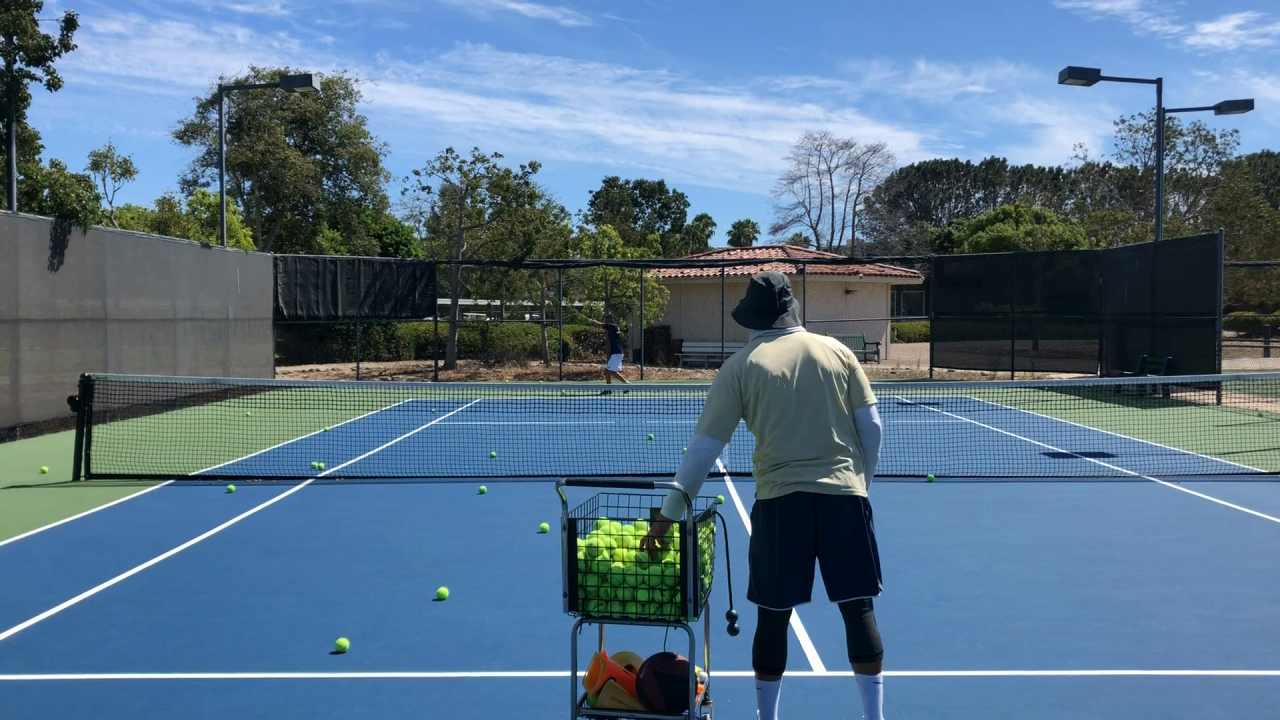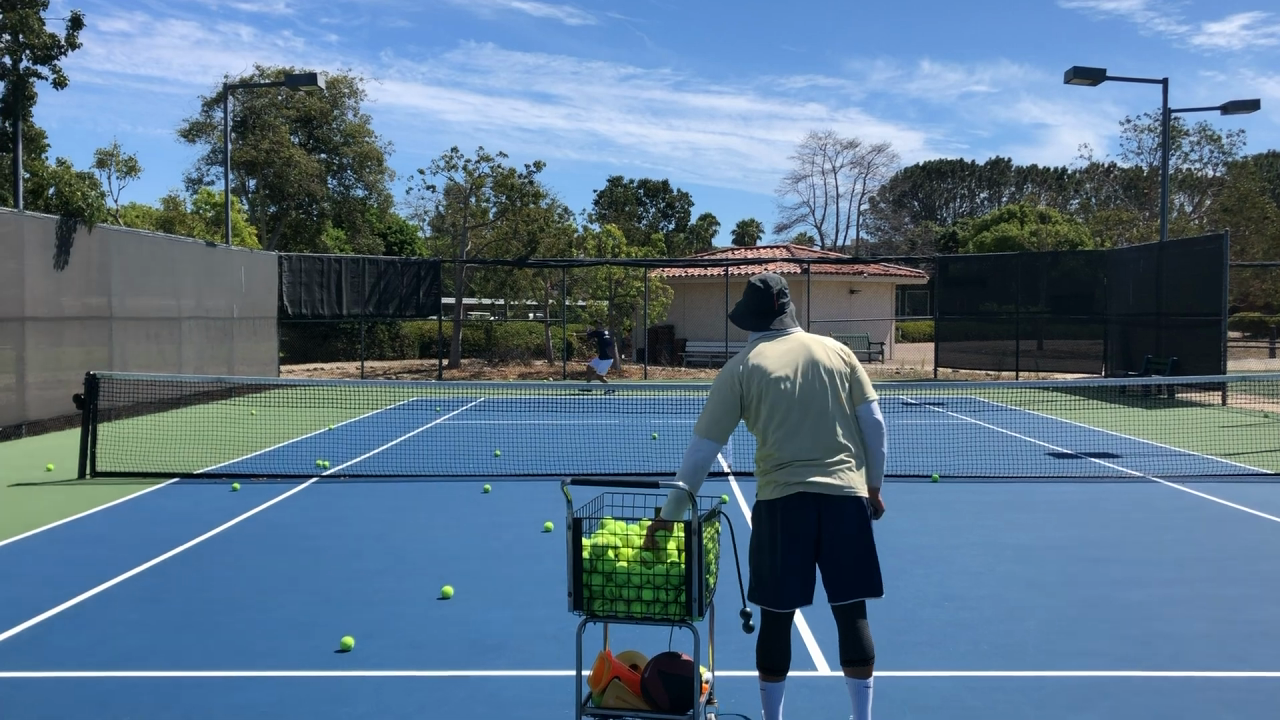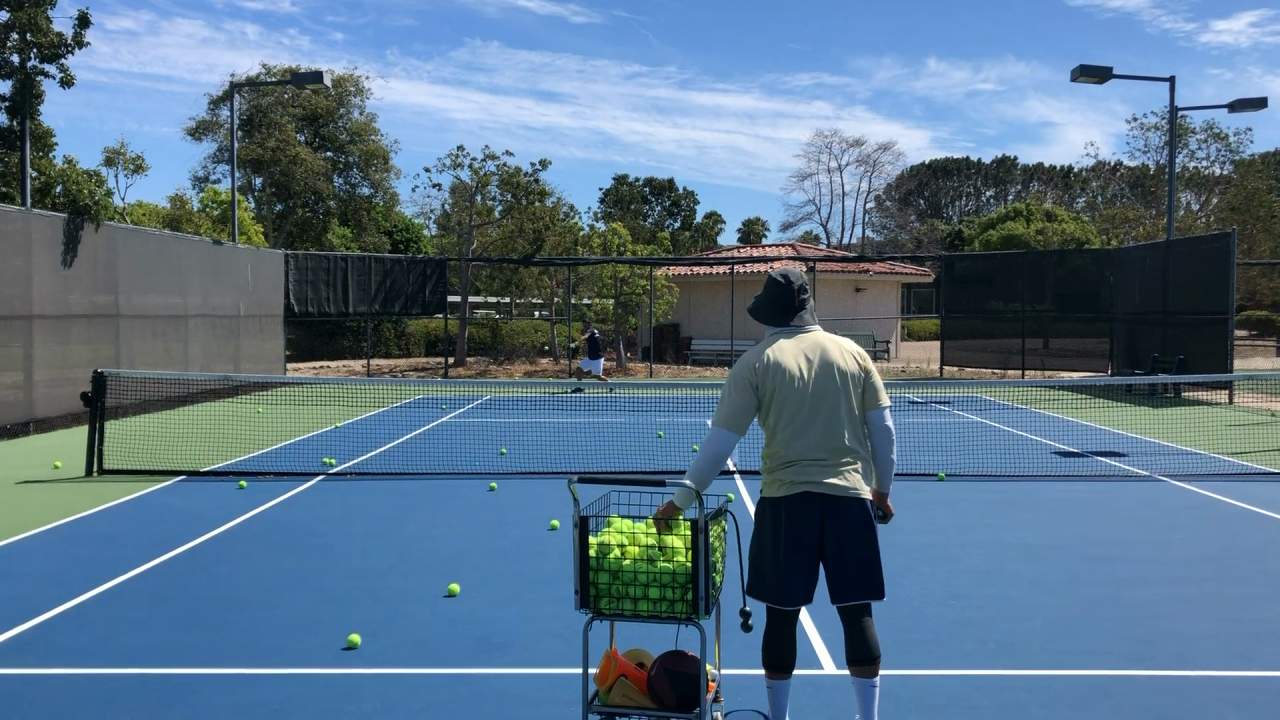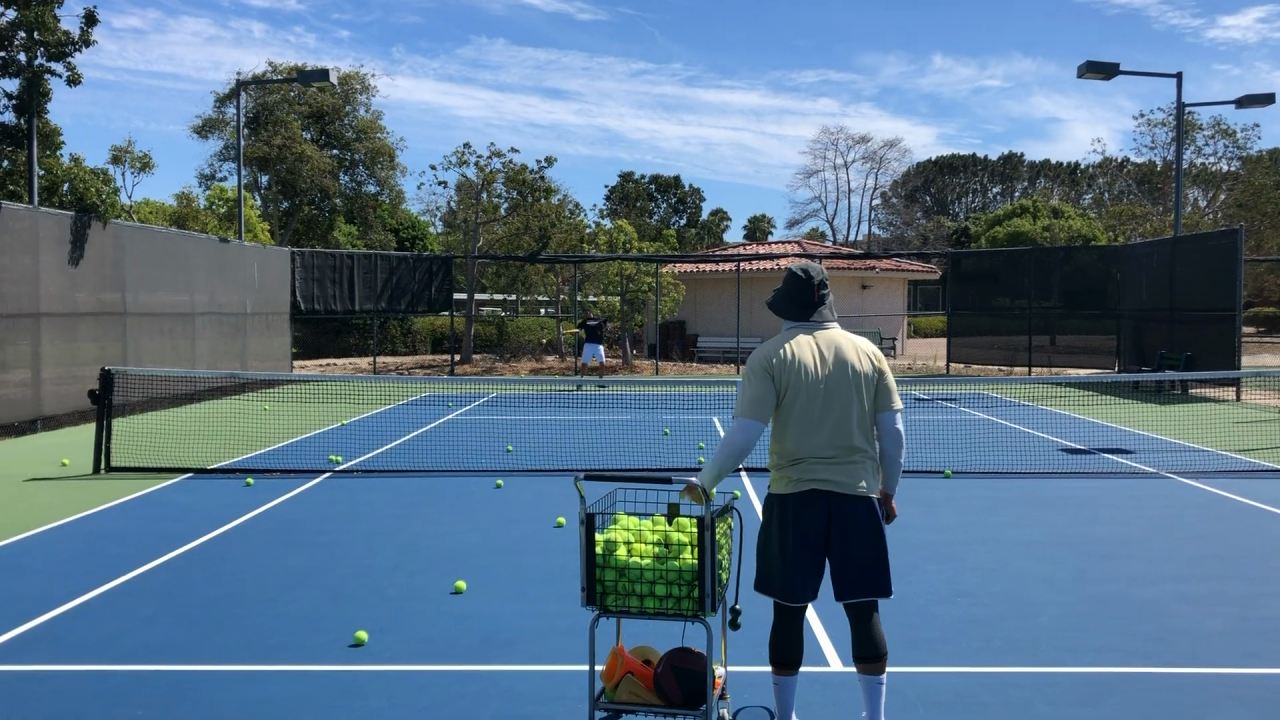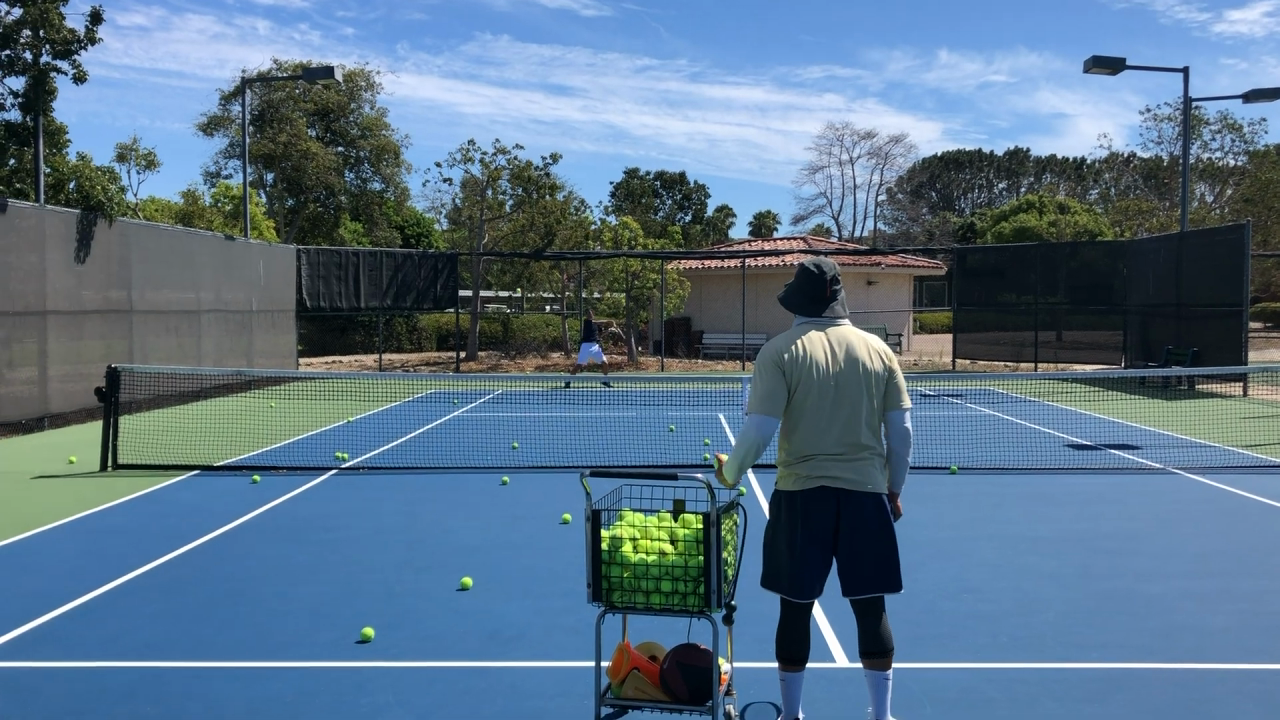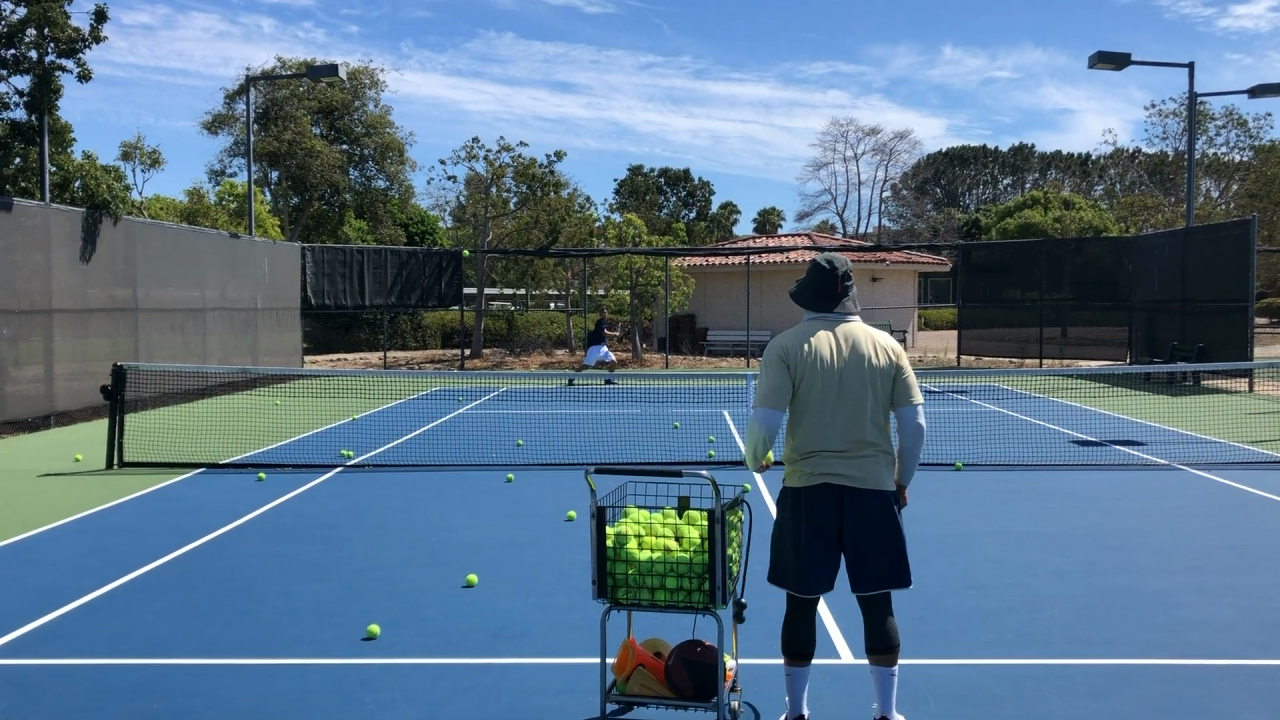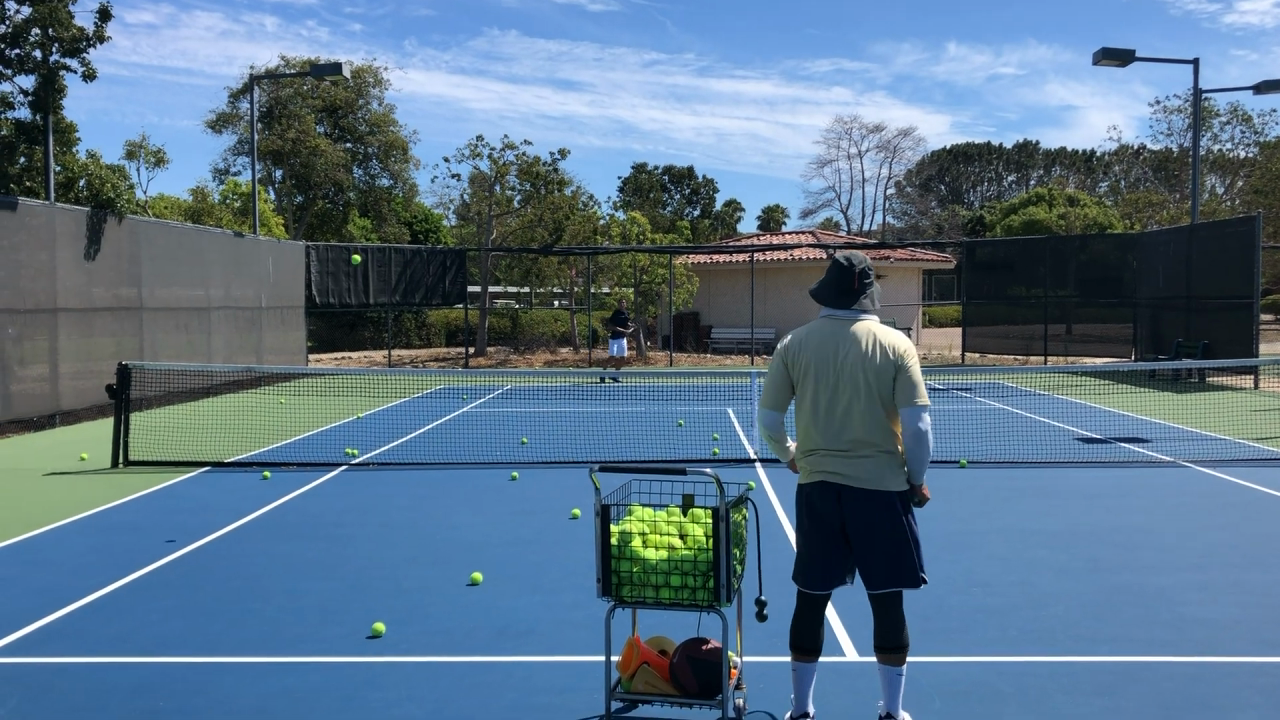
dt=0.2s
person 1, frame 1
left shoulder: (739, 367)
right shoulder: (836, 351)
left elbow: (703, 449)
right elbow: (871, 426)
left wrist: (668, 514)
right wrist: (860, 480)
left hip: (780, 502)
right hip: (844, 498)
left knee: (774, 615)
right knee: (858, 609)
person 1, frame 2
left shoulder: (740, 368)
right shoulder: (836, 351)
left elbow: (701, 451)
right elbow: (874, 423)
left wrist: (668, 515)
right wrist: (873, 486)
left hip: (782, 502)
right hip: (846, 498)
left knee: (777, 616)
right knee: (852, 613)
person 1, frame 3
left shoulder: (755, 362)
right shoulder: (852, 352)
left elbow: (719, 444)
right elbow: (883, 429)
left wrist: (680, 501)
right wrist: (882, 491)
left hip: (786, 501)
right hip: (851, 499)
left knee: (781, 615)
right knee: (857, 613)
person 1, frame 4
left shoulder: (770, 355)
right shoulder: (867, 351)
left elbow: (744, 434)
right elbow: (893, 432)
left wrist: (702, 484)
right wrist: (887, 492)
left hip: (793, 498)
right hip: (857, 497)
left knee: (788, 611)
right knee: (864, 611)
person 1, frame 5
left shoulder: (780, 351)
right shoulder: (877, 349)
left elbow: (759, 430)
right elbow: (901, 430)
left wrist: (730, 474)
right wrist: (894, 490)
left hip: (801, 494)
right hip: (866, 494)
left knee: (795, 607)
right knee: (871, 608)
person 1, frame 6
left shoulder: (787, 345)
right shoulder: (886, 345)
left elbow: (764, 423)
right elbow: (914, 425)
left wrist: (755, 459)
right wrist: (901, 482)
left hip: (808, 490)
right hip: (873, 490)
left knee: (801, 604)
right knee: (877, 604)
person 1, frame 7
left shoulder: (795, 343)
right shoulder: (895, 343)
left elbow: (768, 419)
right elbow: (918, 426)
left wrist: (791, 451)
right wrist: (916, 479)
left hip: (818, 488)
right hip: (881, 489)
left knee: (811, 600)
right knee: (887, 602)
